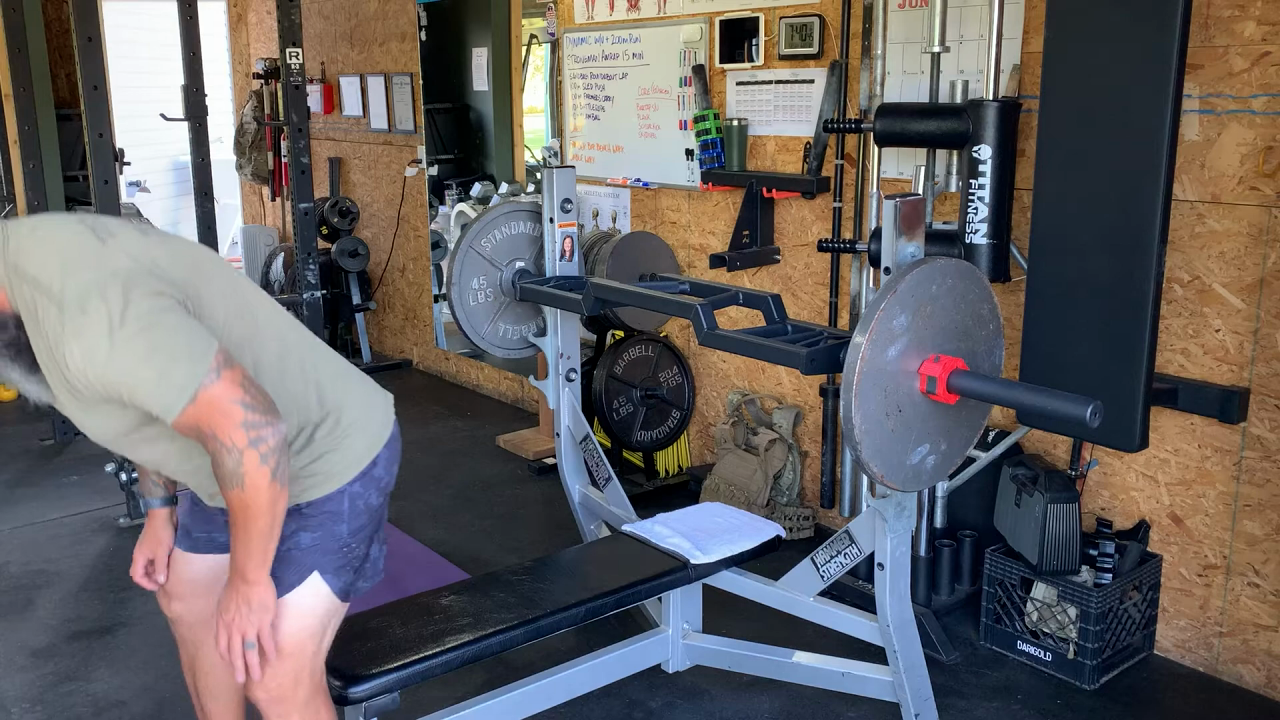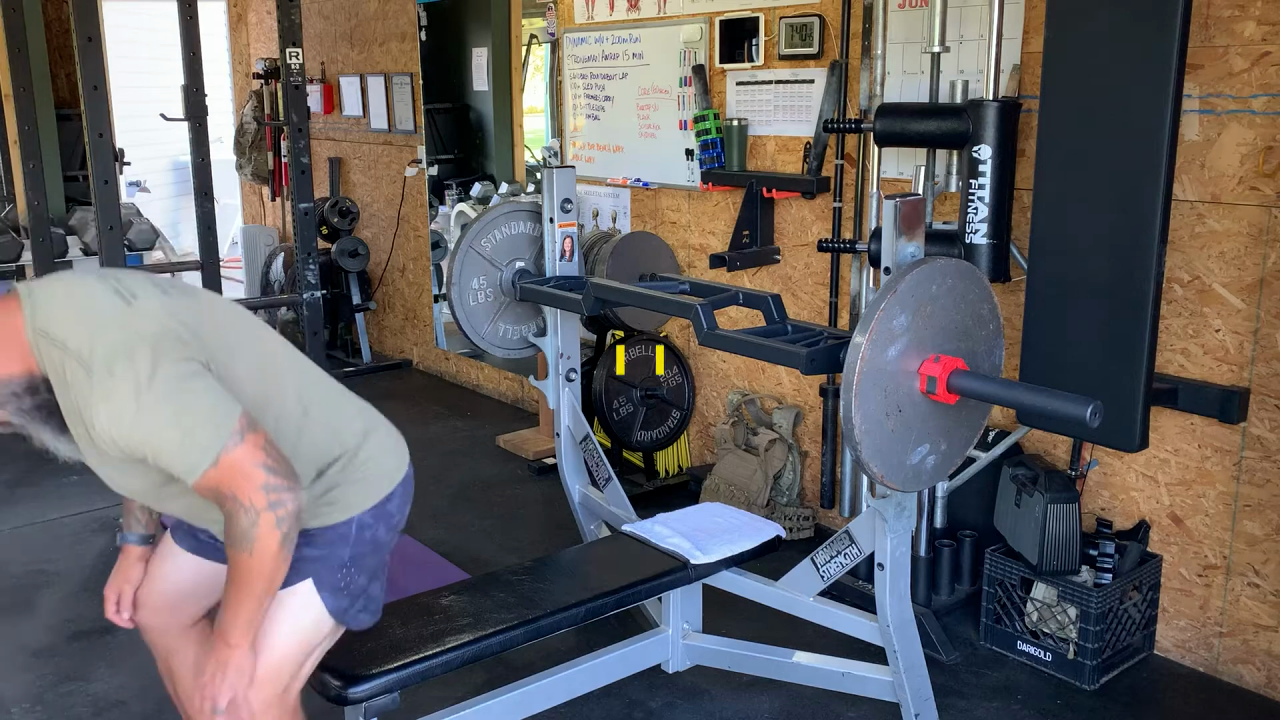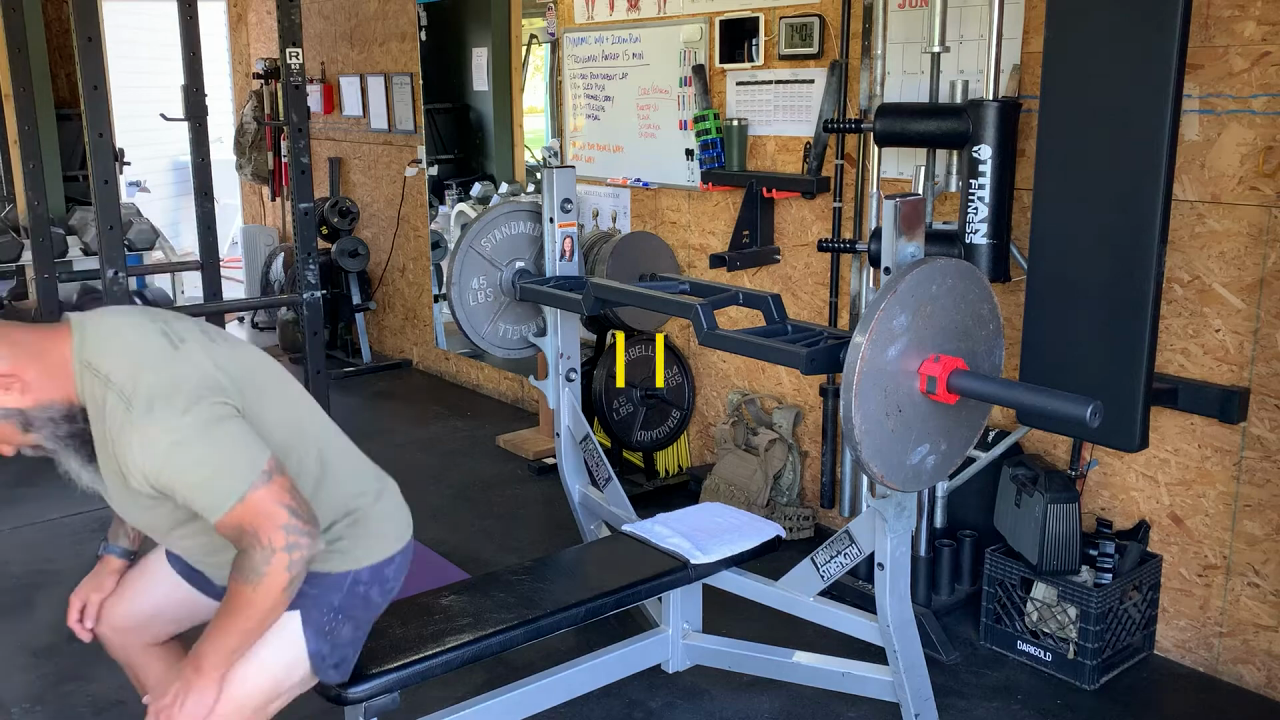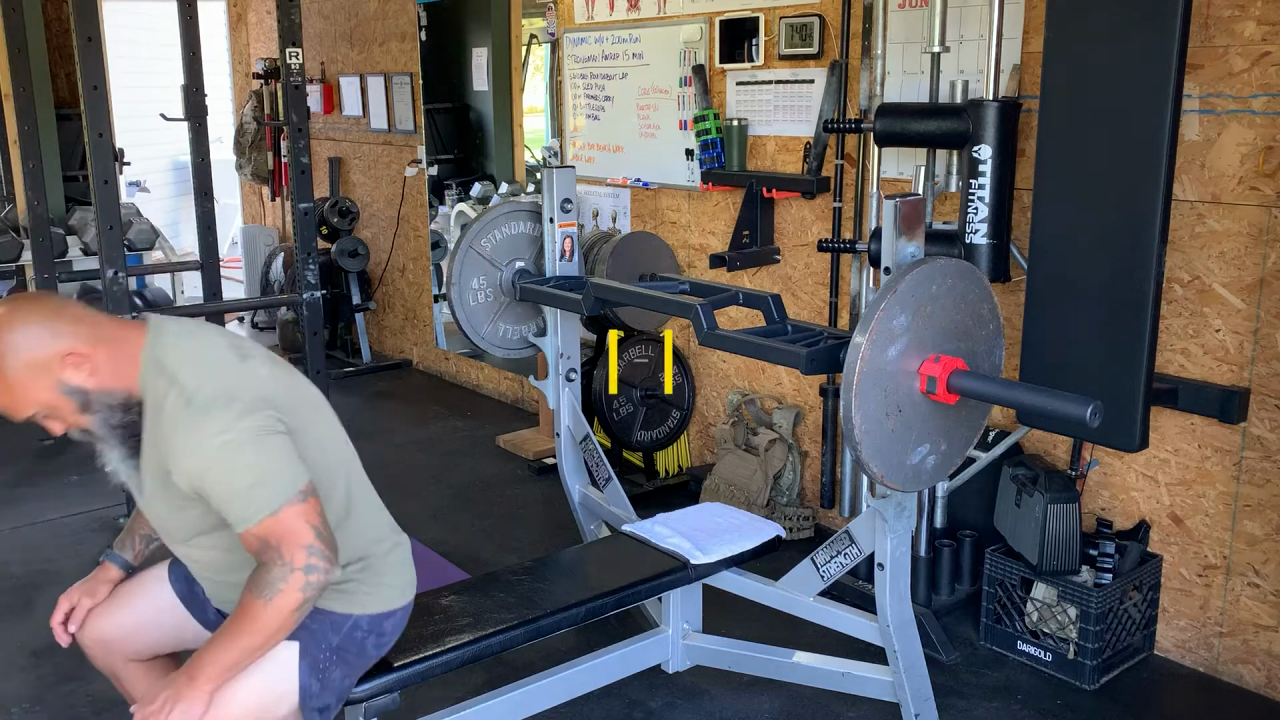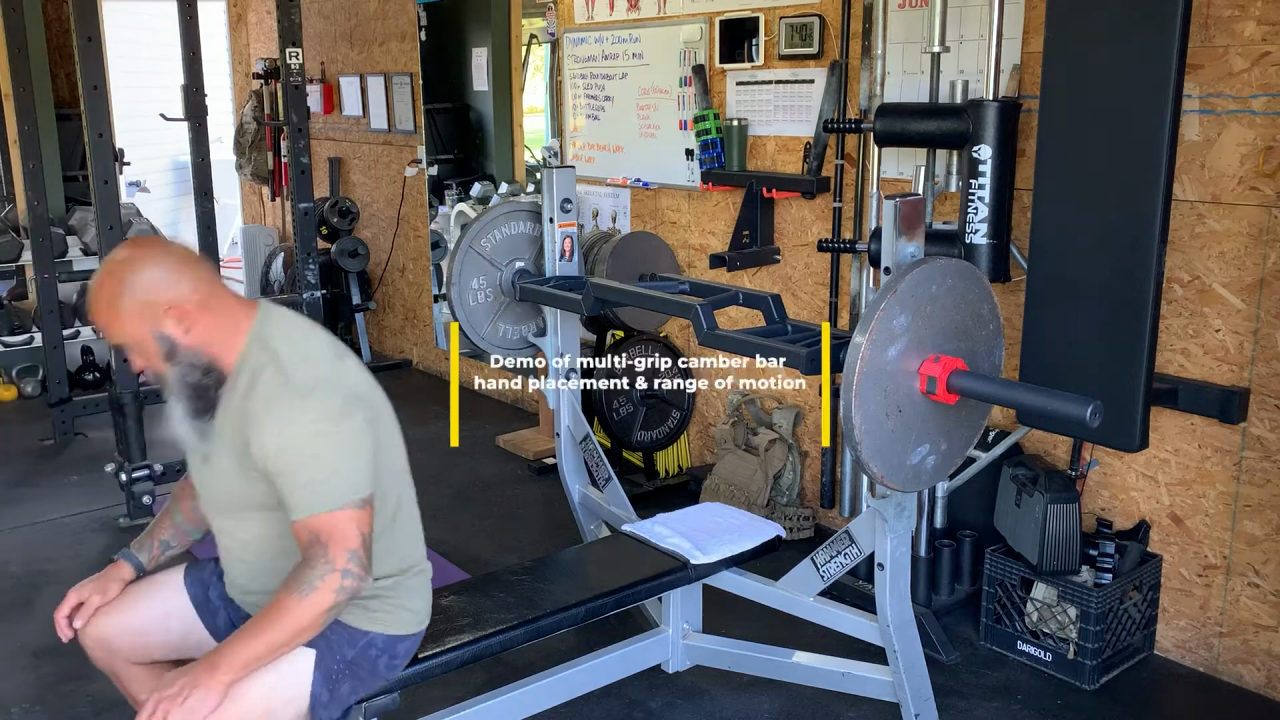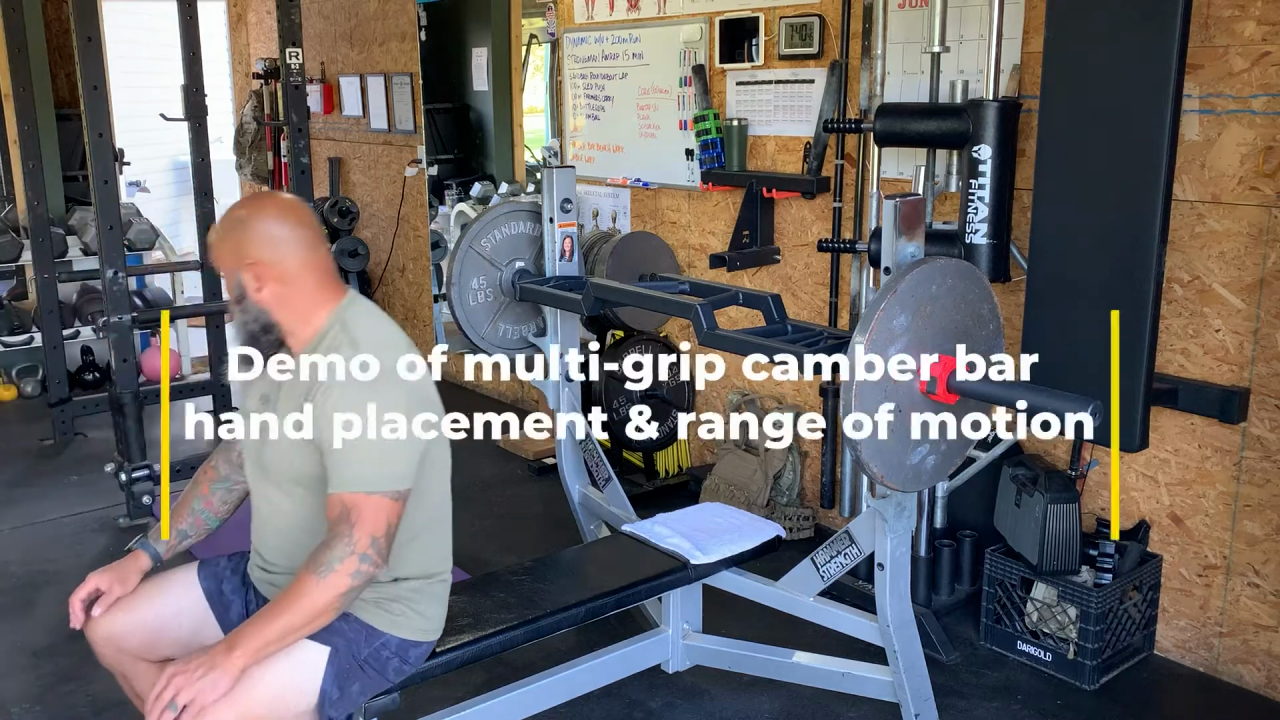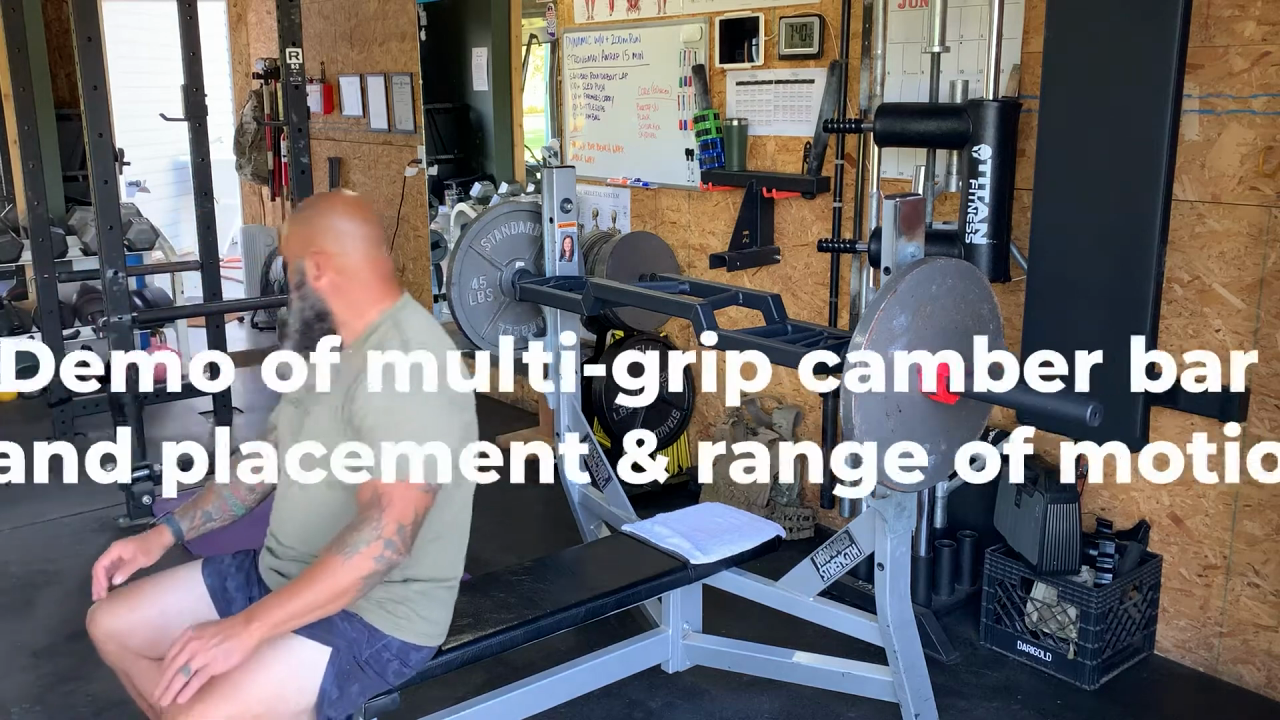
dt=0.2s
person 1, frame 1
left shoulder: (85, 307)
left elbow: (252, 429)
left wrist: (248, 580)
right wrist: (159, 510)
left hip: (327, 459)
right knee: (187, 601)
person 1, frame 2
left shoulder: (114, 370)
right shoulder: (55, 309)
left elbow: (268, 493)
left wrist: (234, 640)
right wrist: (136, 546)
left hip: (343, 492)
right knee: (161, 609)
person 1, frame 3
left shoulder: (152, 411)
right shoulder: (91, 343)
left elbow: (284, 538)
left wrist: (204, 672)
right wrist: (113, 559)
left hip: (343, 550)
right knee: (120, 622)
person 1, frame 4
left shoulder: (204, 414)
right shoulder: (157, 353)
left elbow: (303, 564)
left wrist: (196, 682)
right wrist: (113, 568)
left hip: (345, 599)
right knee: (99, 629)
person 1, frame 5
left shoulder: (297, 397)
right shoulder: (232, 349)
left elbow: (339, 569)
right elbow: (211, 472)
left wrist: (214, 675)
right wrist: (128, 566)
left hip: (359, 618)
right knee: (103, 629)
person 1, frame 6
left shoulder: (366, 374)
right shoulder: (291, 344)
left elbow: (359, 552)
right elbow: (236, 458)
left wrist: (228, 658)
right wrist: (141, 557)
left hip: (372, 615)
right knee: (111, 625)
person 1, frame 7
right shoulder: (338, 345)
left elbow: (384, 539)
right elbow: (270, 452)
left wrist: (244, 631)
right wrist: (163, 535)
left hip: (377, 615)
right knee: (113, 623)
